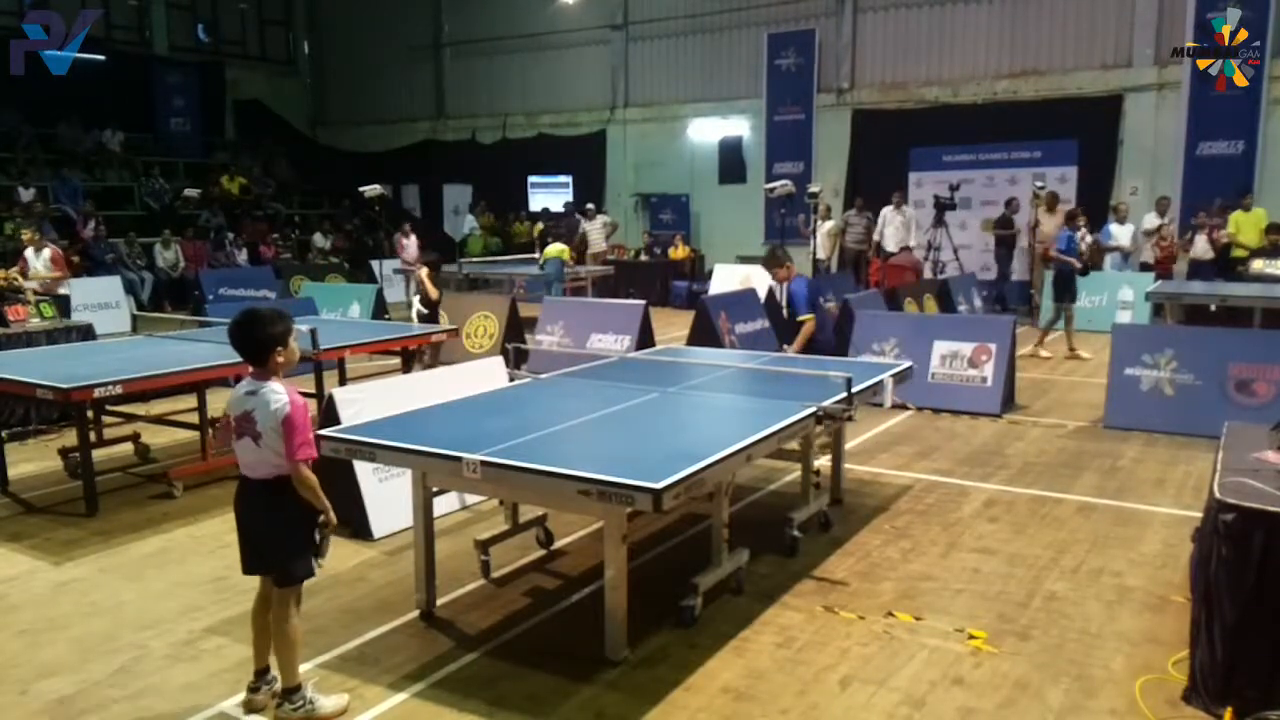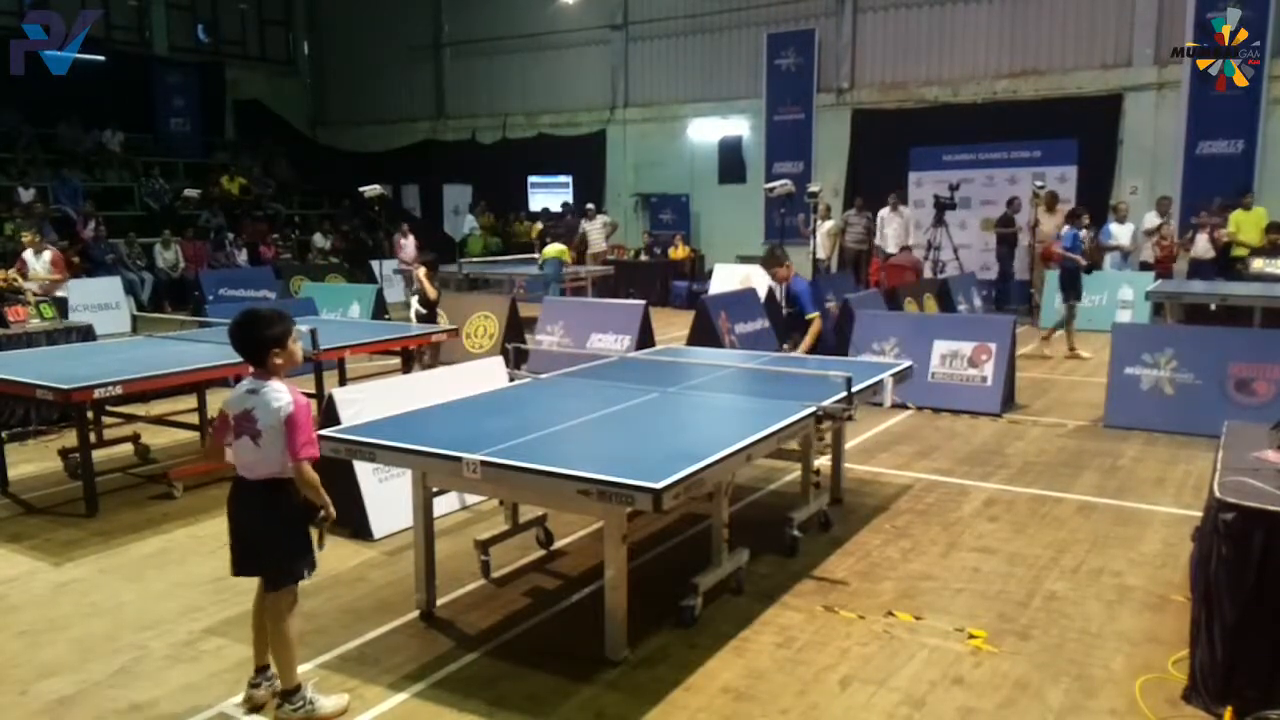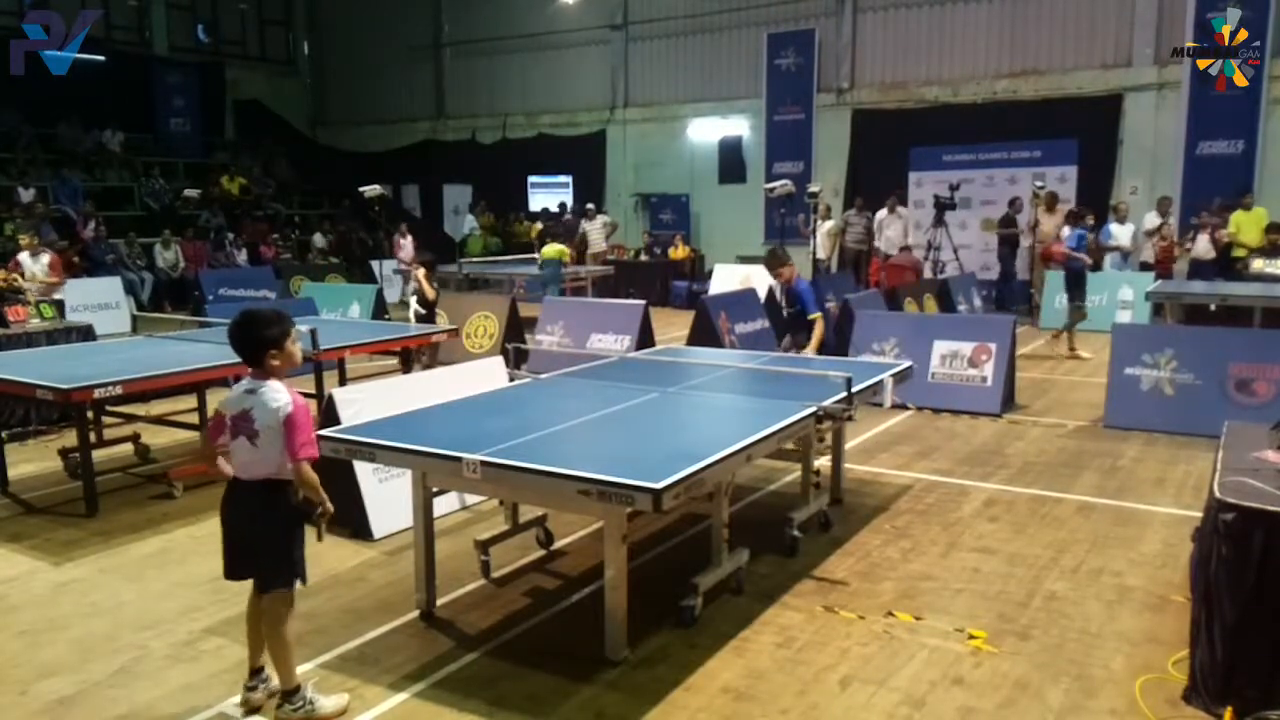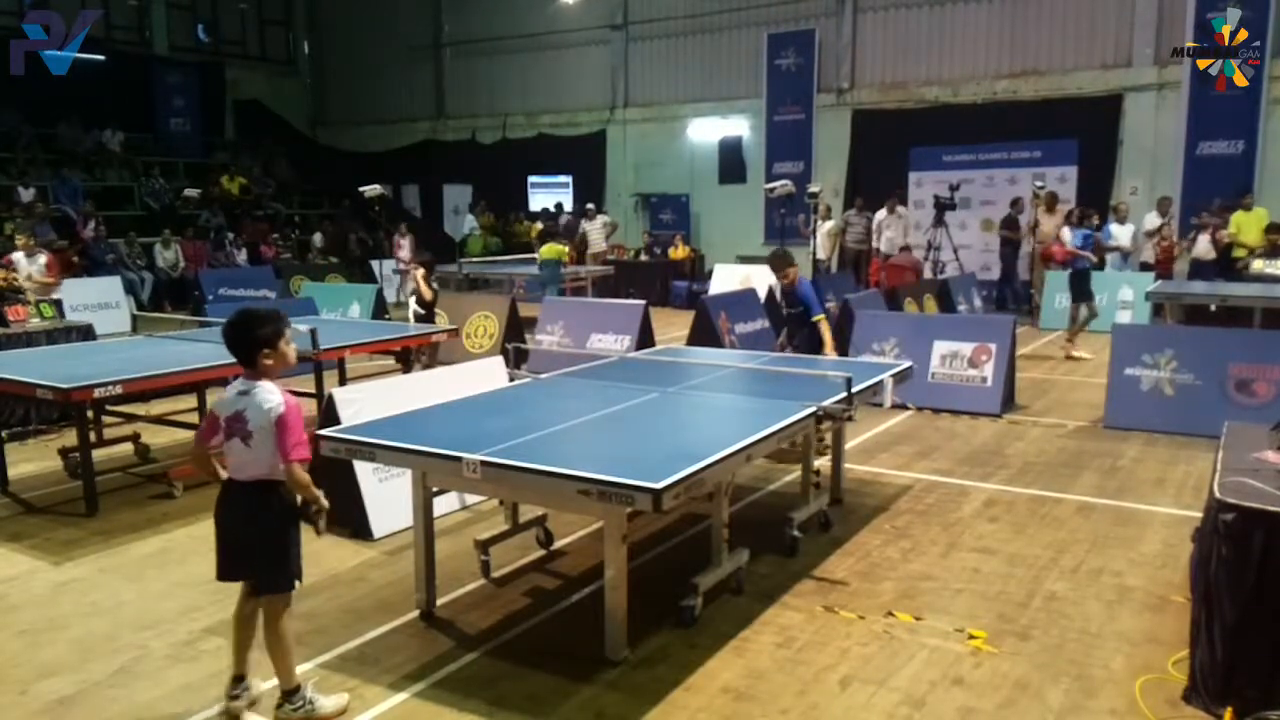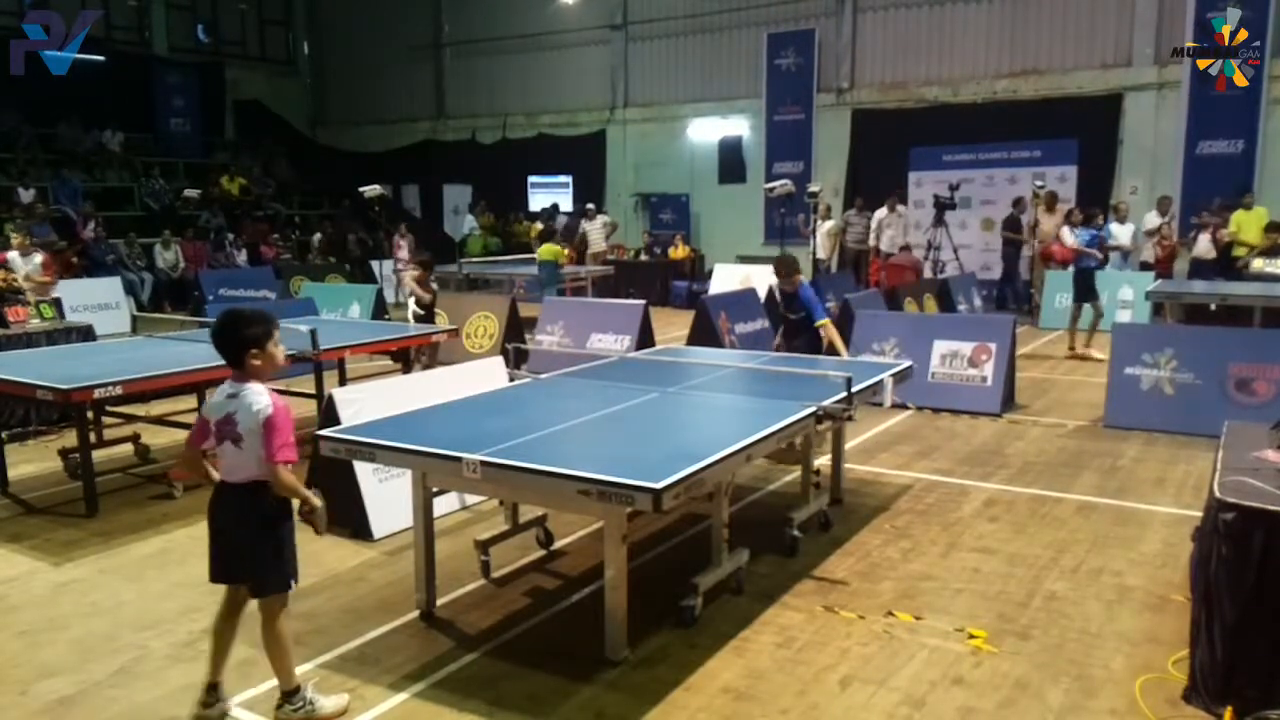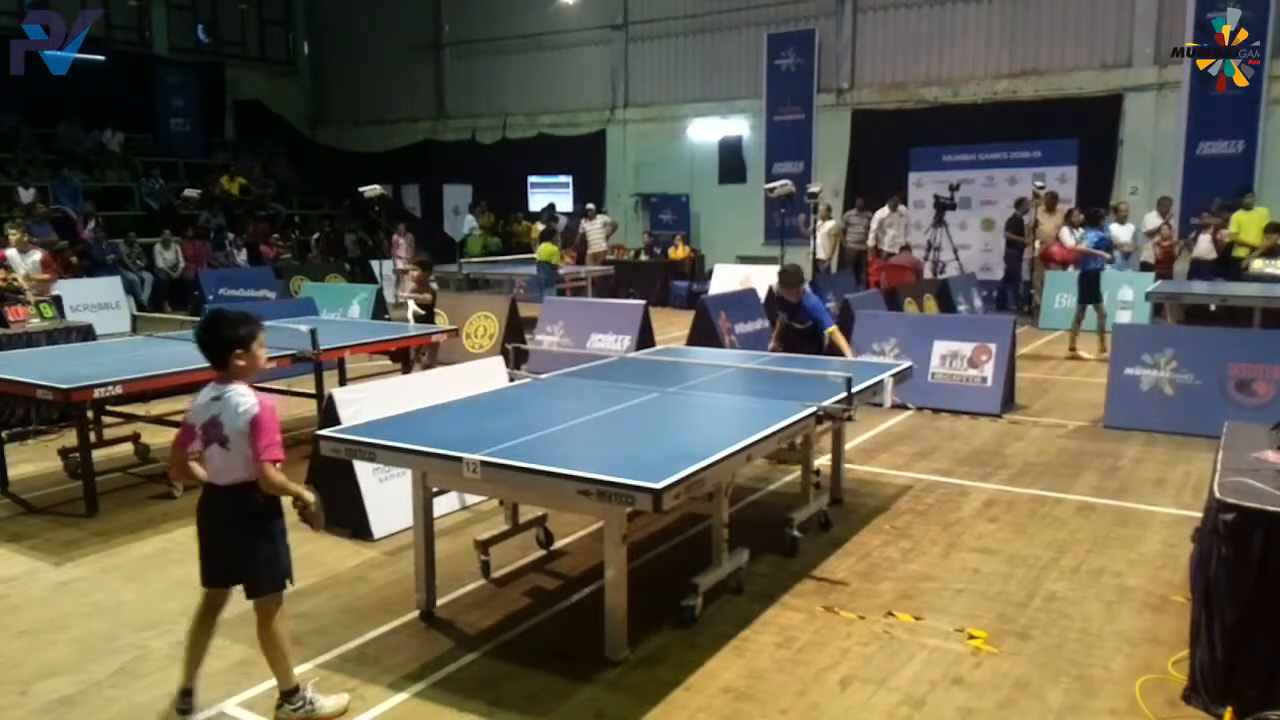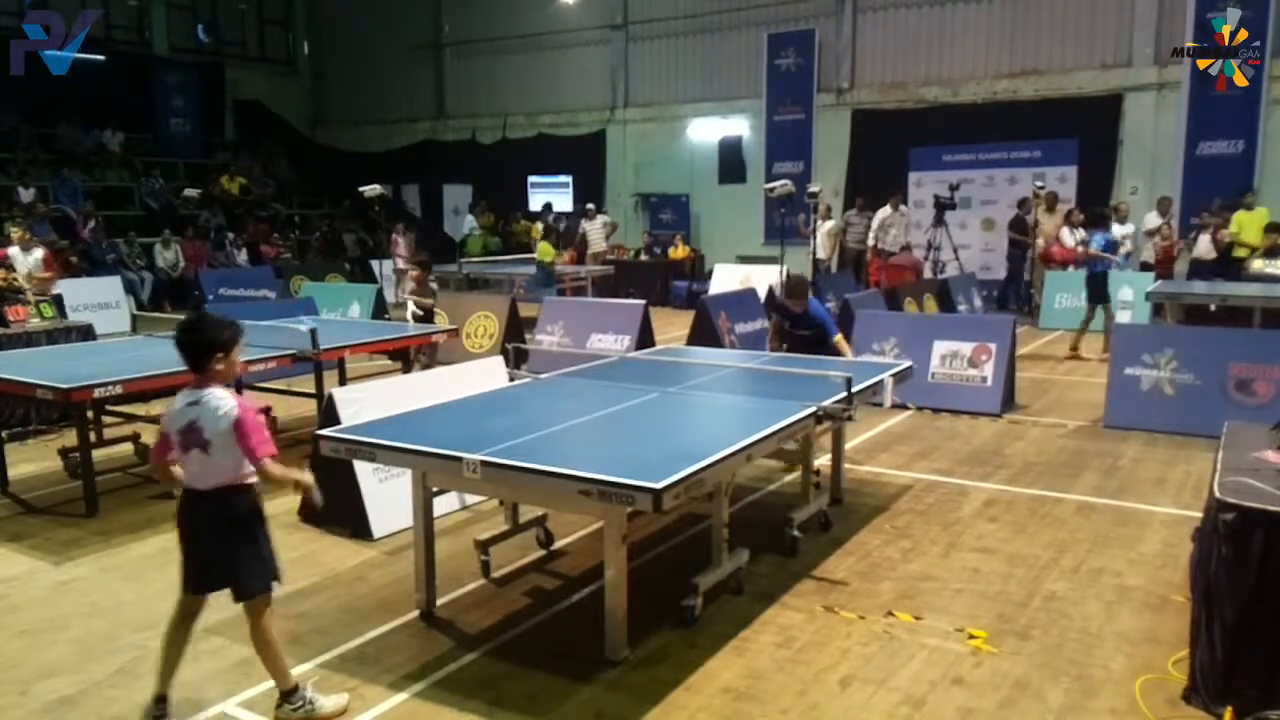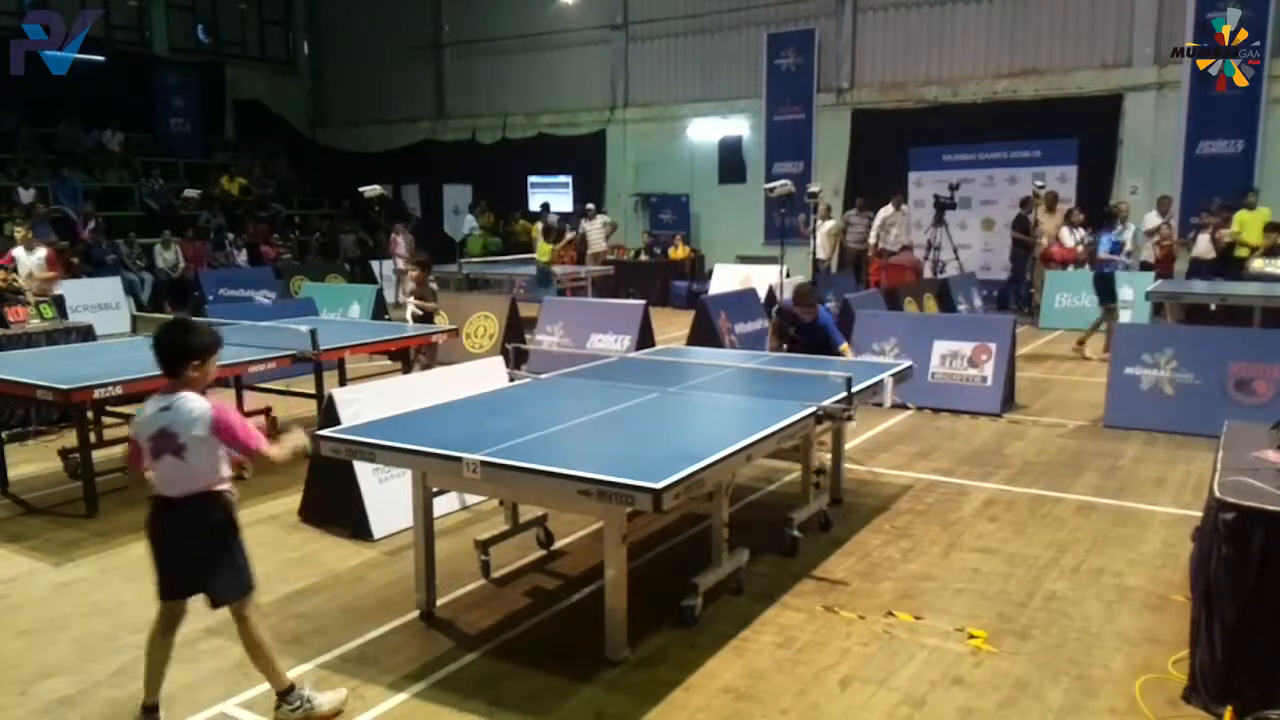
dt=0.1s
person 1, frame 1
left shoulder: (239, 395)
right shoulder: (291, 403)
left elbow: (223, 445)
right elbow: (300, 474)
right wrist: (326, 509)
left hip: (249, 496)
right hip: (283, 502)
left knee: (268, 592)
right knee: (287, 602)
left ankle: (261, 682)
person 1, frame 2
left shoulder: (237, 395)
right shoulder: (292, 403)
left elbow: (212, 450)
right elbow: (303, 473)
right wrist: (325, 504)
left hip: (244, 497)
right hip: (279, 502)
left knee: (267, 592)
right knee: (282, 602)
left ankle: (261, 678)
person 1, frame 3
left shoulder: (234, 396)
right shoulder: (291, 404)
left elbow: (208, 451)
right elbow: (302, 474)
right wrist: (323, 501)
left hip: (238, 500)
right hip: (274, 504)
left knee: (261, 593)
right knee: (279, 605)
left ankle: (256, 681)
person 1, frame 4
left shoulder: (227, 397)
right shoulder: (283, 404)
left elbow: (199, 455)
right elbow: (293, 474)
right wrist: (317, 499)
left hip: (233, 501)
right hip: (269, 505)
left knee: (251, 596)
right knee: (276, 605)
left ankle: (238, 686)
person 1, frame 5
left shoulder: (216, 400)
right shoulder: (270, 406)
left elbow: (192, 461)
right elbow: (279, 476)
right wrist: (310, 499)
left hip: (225, 504)
right hip: (262, 508)
left knee: (234, 598)
right knee: (274, 608)
person 1, frame 6
left shoulder: (200, 403)
right shoulder: (257, 406)
left elbow: (179, 464)
right elbow: (267, 476)
right wrist: (302, 494)
left hip: (213, 505)
right hip: (251, 508)
left knee: (212, 600)
right knee: (269, 607)
person 1, frame 7
left shoulder: (175, 409)
right shoulder: (236, 410)
left elbow: (162, 467)
right elbow: (267, 471)
right wrist: (300, 477)
left hip: (192, 511)
right hip: (234, 511)
left knee: (189, 606)
right knee: (259, 609)
person 1, frame 8
left shoulder: (144, 414)
right shoulder: (211, 413)
left elbow: (139, 474)
right elbow: (270, 457)
right wrist: (293, 443)
left hip: (165, 518)
right hip: (207, 517)
left knee: (170, 614)
right knee: (244, 613)
